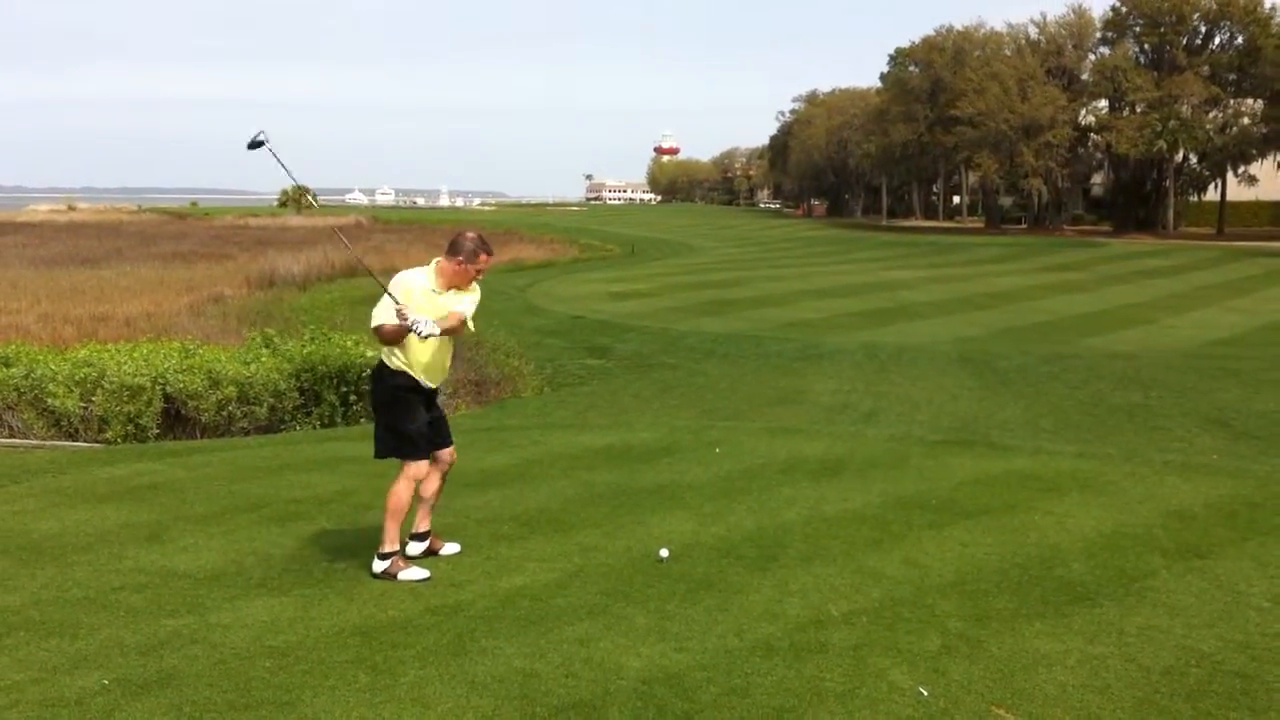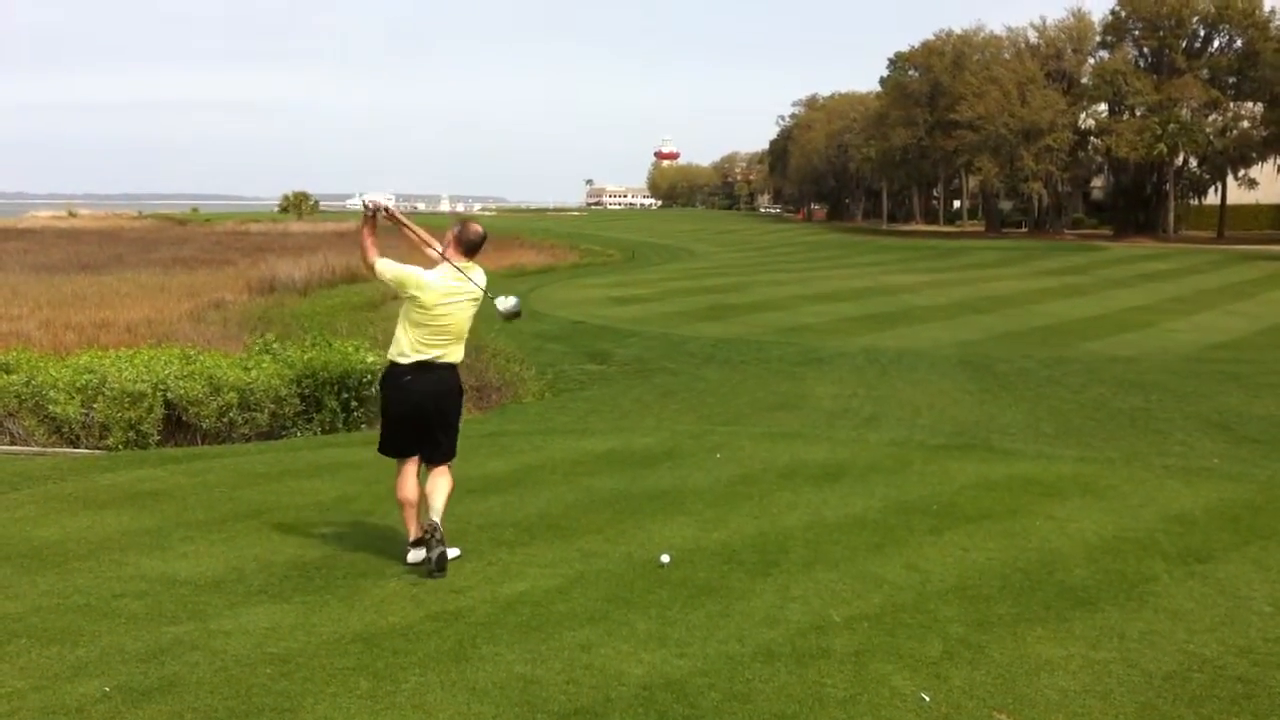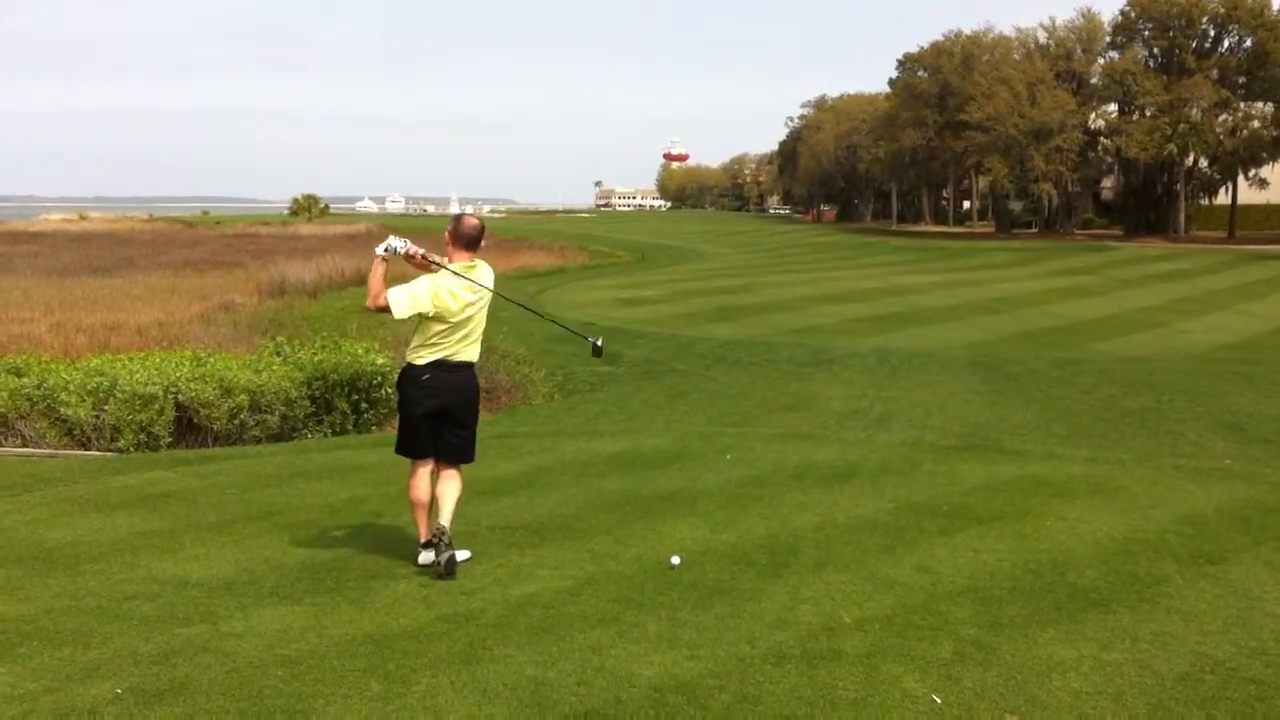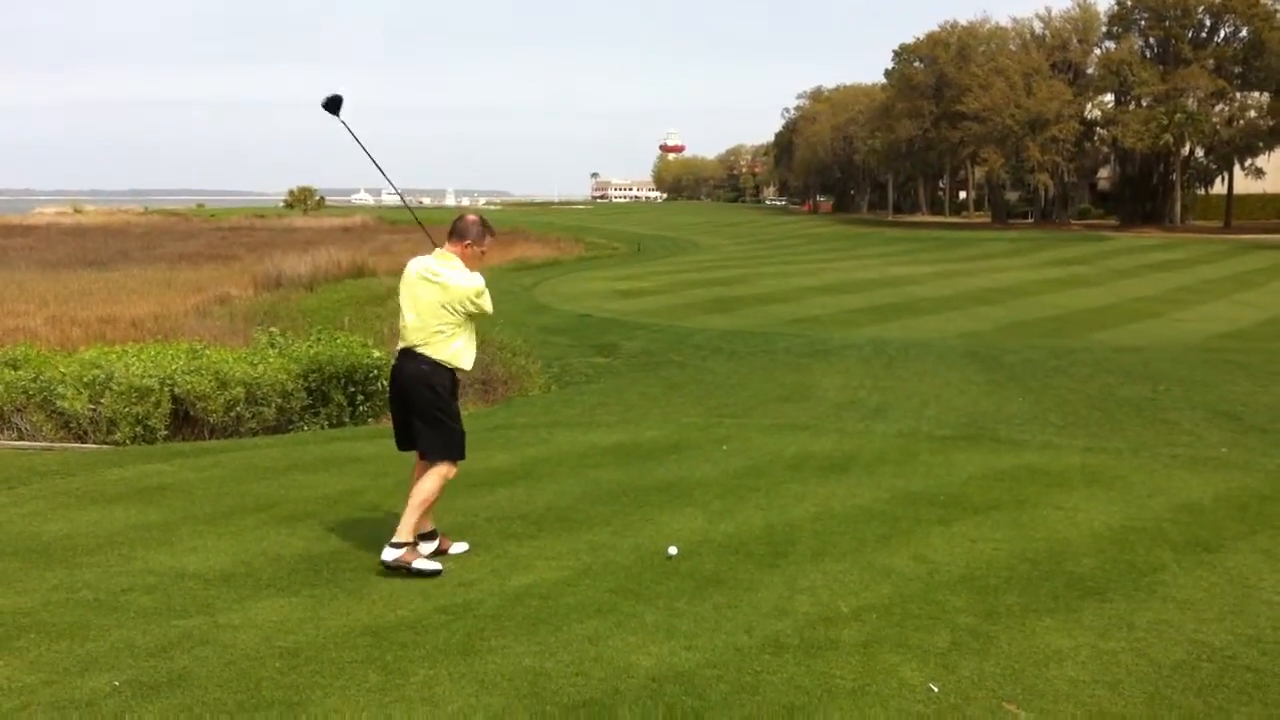
dt=0.5s
person 1, frame 1
left shoulder: (470, 291)
right shoulder: (407, 282)
left elbow: (458, 320)
right elbow: (381, 333)
left wrist: (433, 325)
right wrist: (403, 326)
left hip: (425, 386)
right hip: (397, 385)
left knee: (444, 456)
right knee: (414, 467)
left ankle: (420, 537)
right ankle: (387, 556)
person 1, frame 2
left shoulder: (420, 280)
right shoulder: (476, 280)
left elbow: (371, 259)
right elbow: (440, 255)
left wrist: (369, 219)
right wrist: (400, 219)
left hip: (403, 379)
right hip: (443, 382)
left knee: (408, 462)
right knee: (440, 464)
left ankle: (416, 542)
right ankle: (434, 523)
person 1, frame 3
left shoulder: (432, 287)
right shoulder: (485, 275)
left elbow: (376, 301)
right elbow: (448, 269)
left wrist: (382, 256)
right wrist: (416, 254)
left hip: (421, 379)
right hip: (462, 381)
left knee: (423, 464)
right knee: (451, 466)
left ankle: (427, 543)
right ankle: (443, 526)
person 1, frame 4
left shoulder: (415, 267)
right shoulder: (471, 284)
right elbow: (484, 309)
left hip: (404, 369)
right hip: (433, 375)
left knee: (425, 456)
right knee: (443, 465)
left ankle: (426, 537)
right ankle: (399, 545)
